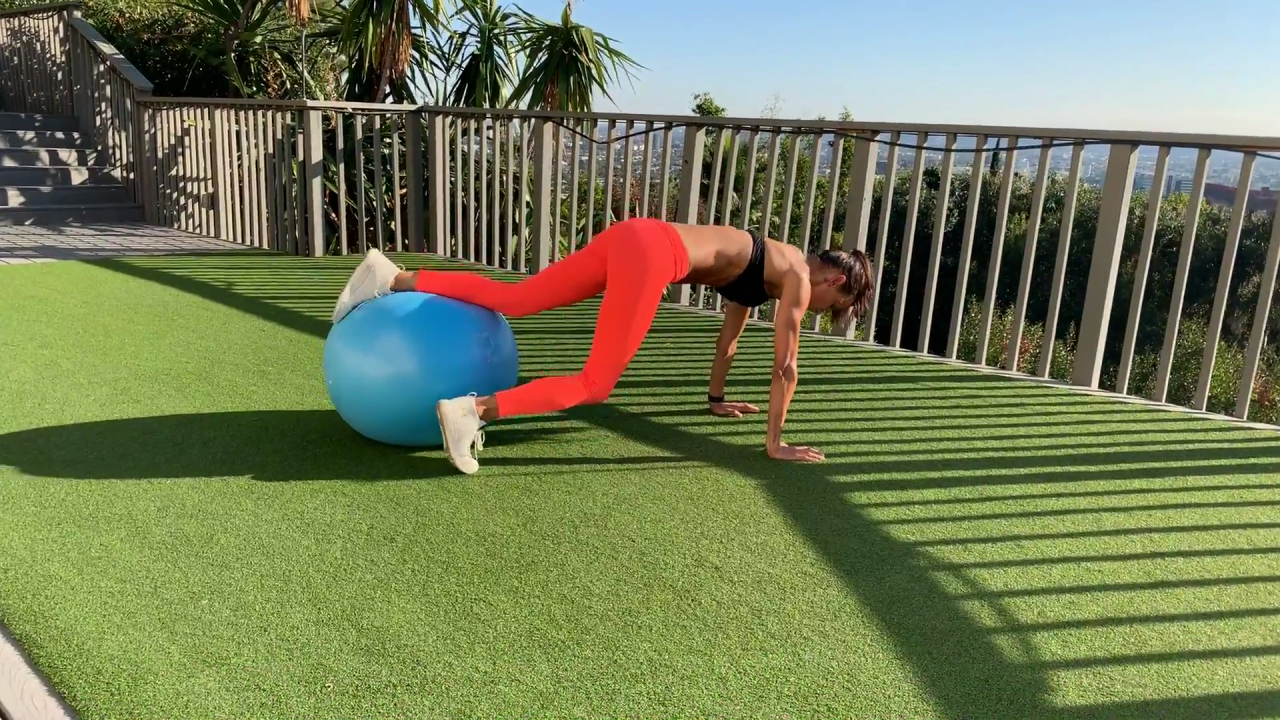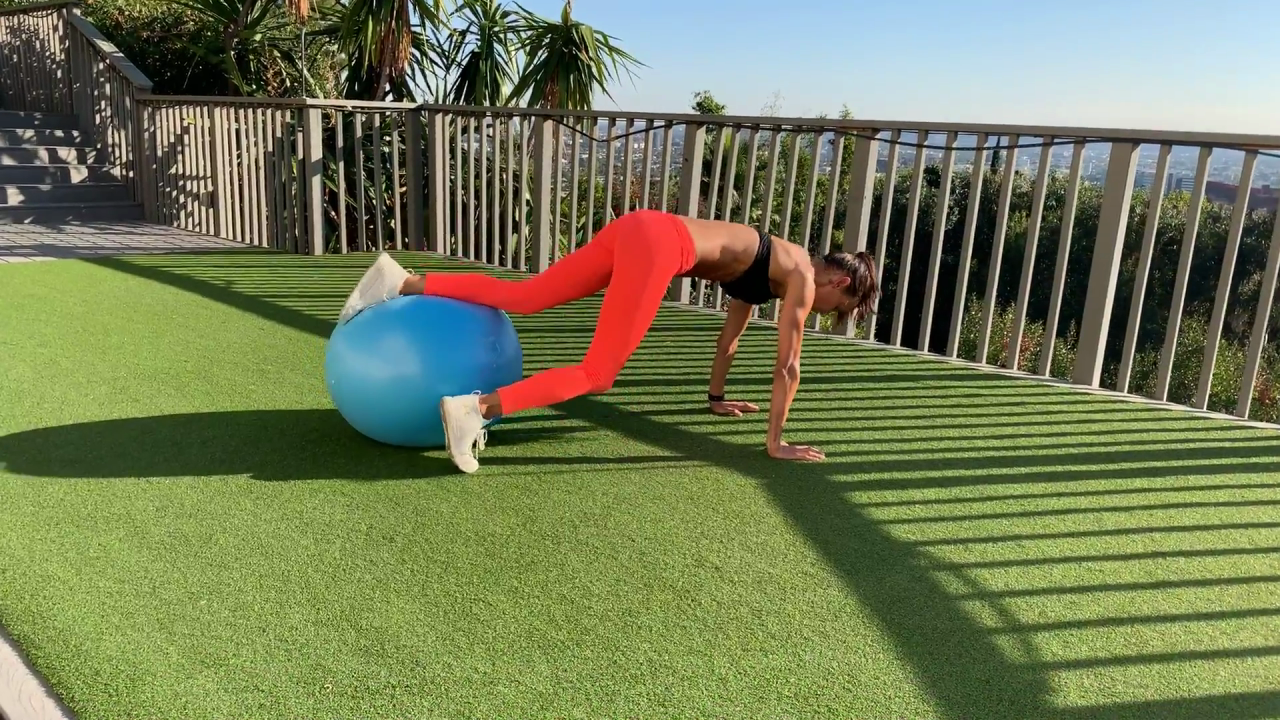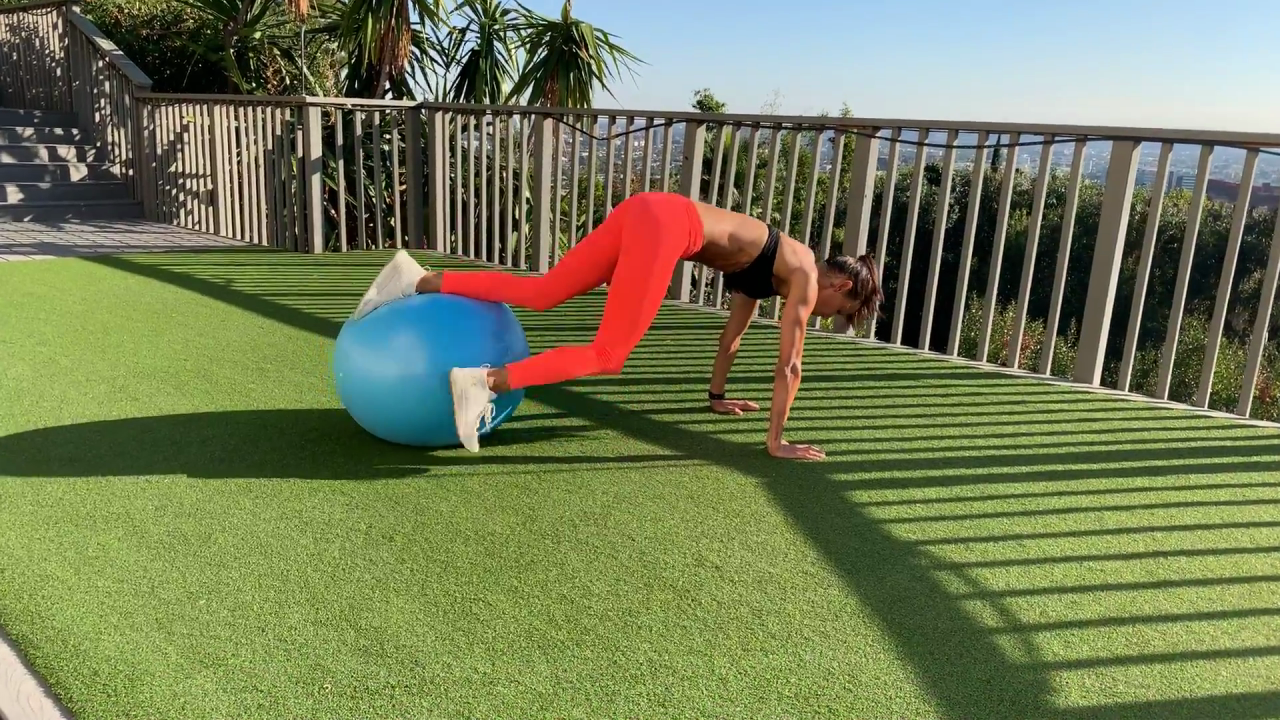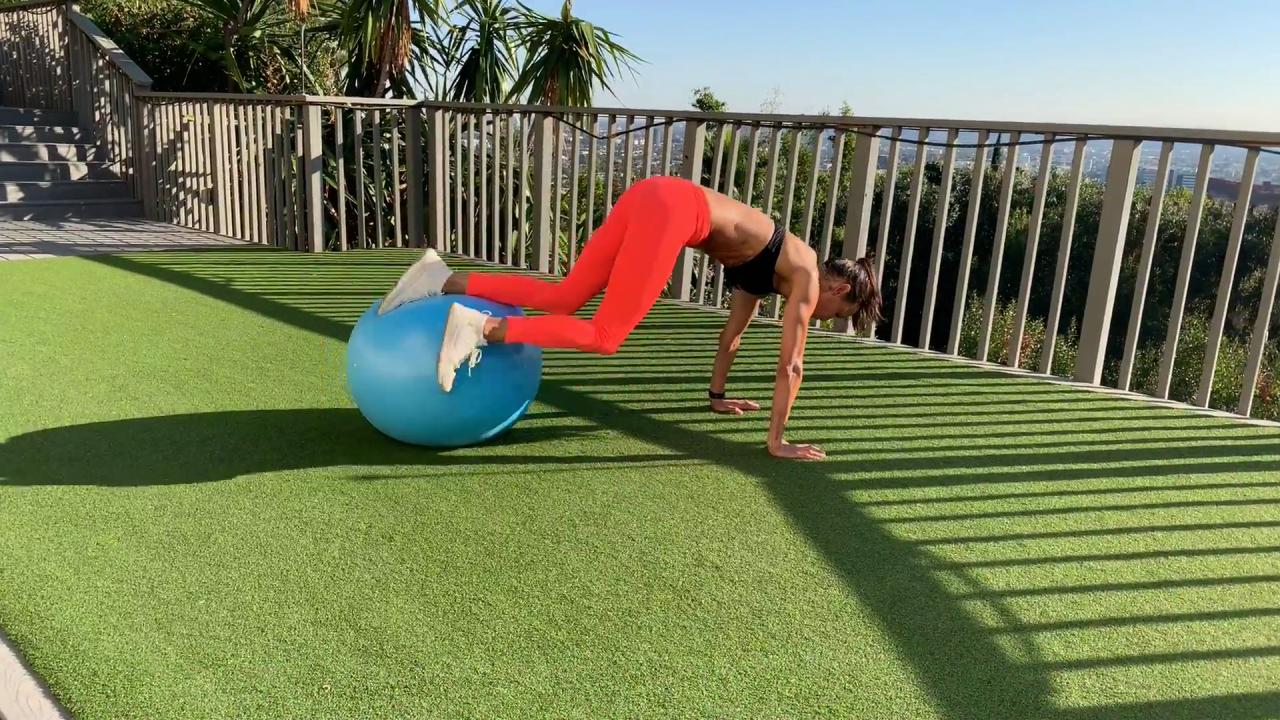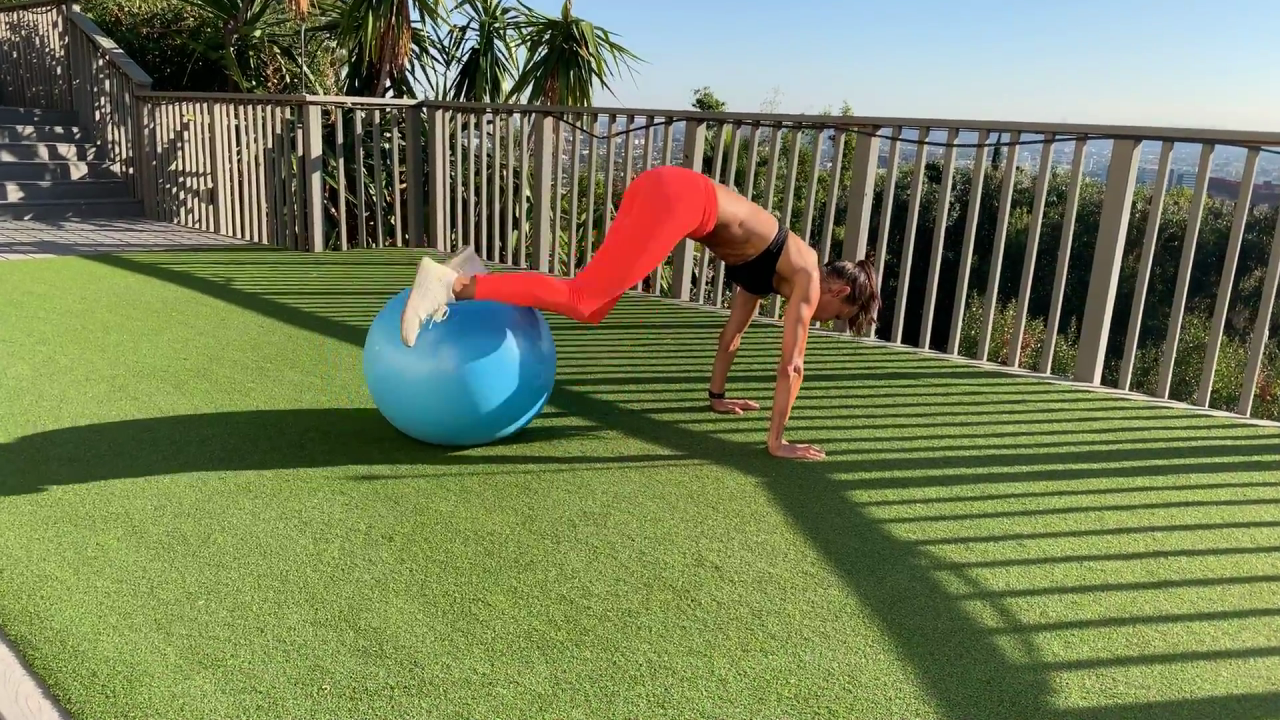
dt=0.1s
person 1, frame 1
left shoulder: (762, 270)
right shoulder: (798, 275)
left elbow: (730, 333)
right elbow: (785, 367)
left wrist: (716, 398)
right wrist: (775, 443)
left hip: (629, 238)
right hip: (649, 253)
left knee: (509, 299)
right knee: (595, 385)
left ankle: (388, 276)
right ankle: (473, 410)
person 1, frame 2
left shoulder: (768, 273)
right shoulder: (801, 277)
left elbow: (731, 333)
right elbow: (787, 368)
left wrist: (716, 397)
right wrist: (776, 442)
left hip: (636, 230)
right hip: (654, 245)
left knee: (524, 296)
right knee: (596, 375)
left ankle: (401, 281)
right ankle: (476, 408)
person 1, frame 3
left shoulder: (771, 268)
right shoulder: (805, 275)
left elbow: (732, 331)
right elbow: (789, 366)
left wrist: (717, 396)
right wrist: (776, 441)
left hip: (643, 211)
right hip: (664, 224)
left knee: (536, 294)
right knee: (606, 357)
left ankle: (417, 279)
right ankle: (484, 382)
person 1, frame 4
left shoulder: (769, 272)
right shoulder: (808, 276)
left elbow: (733, 331)
right elbow: (791, 364)
left wrist: (716, 396)
right wrist: (777, 440)
left hip: (651, 197)
right hip: (669, 207)
left knee: (567, 297)
right knee: (603, 336)
left ankle: (443, 279)
right ankle: (479, 327)
person 1, frame 5
left shoulder: (772, 271)
right shoulder: (809, 277)
left elbow: (732, 329)
right elbow: (791, 364)
left wrist: (717, 396)
right wrist: (777, 440)
left hip: (657, 186)
right hip: (676, 197)
left knee: (589, 305)
right knee: (580, 300)
left ankle: (472, 277)
right ankle: (452, 285)
